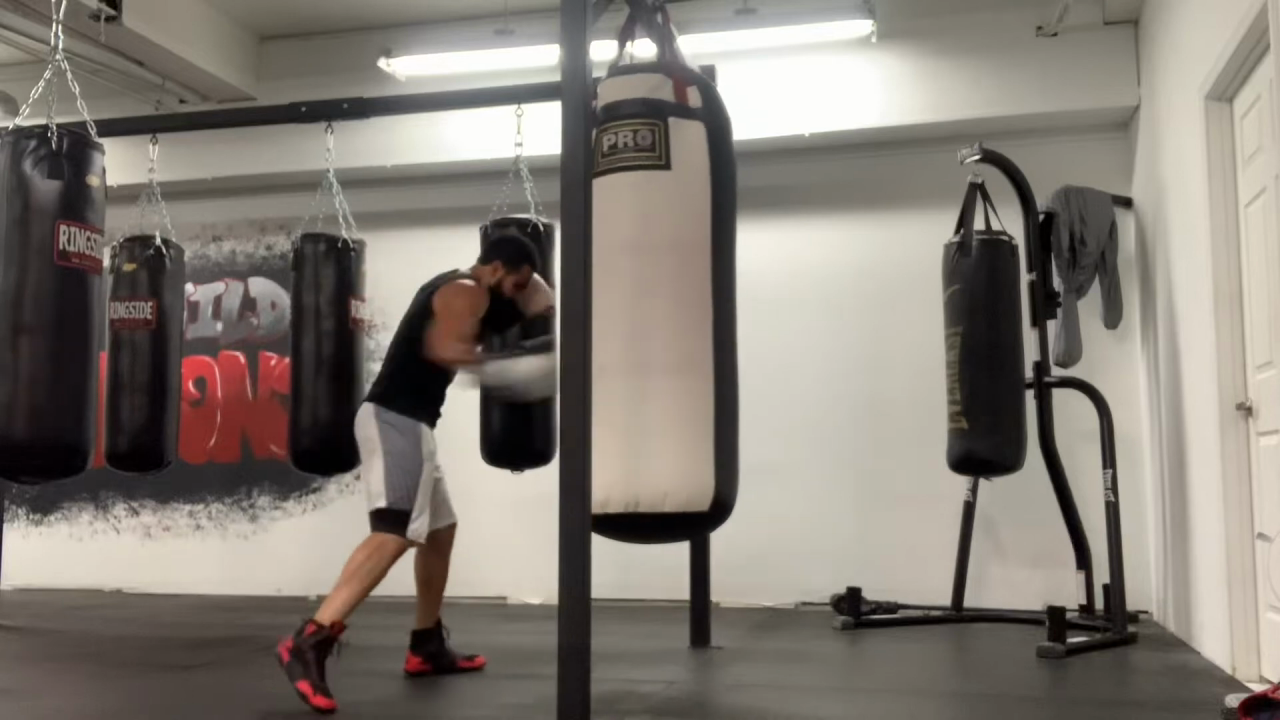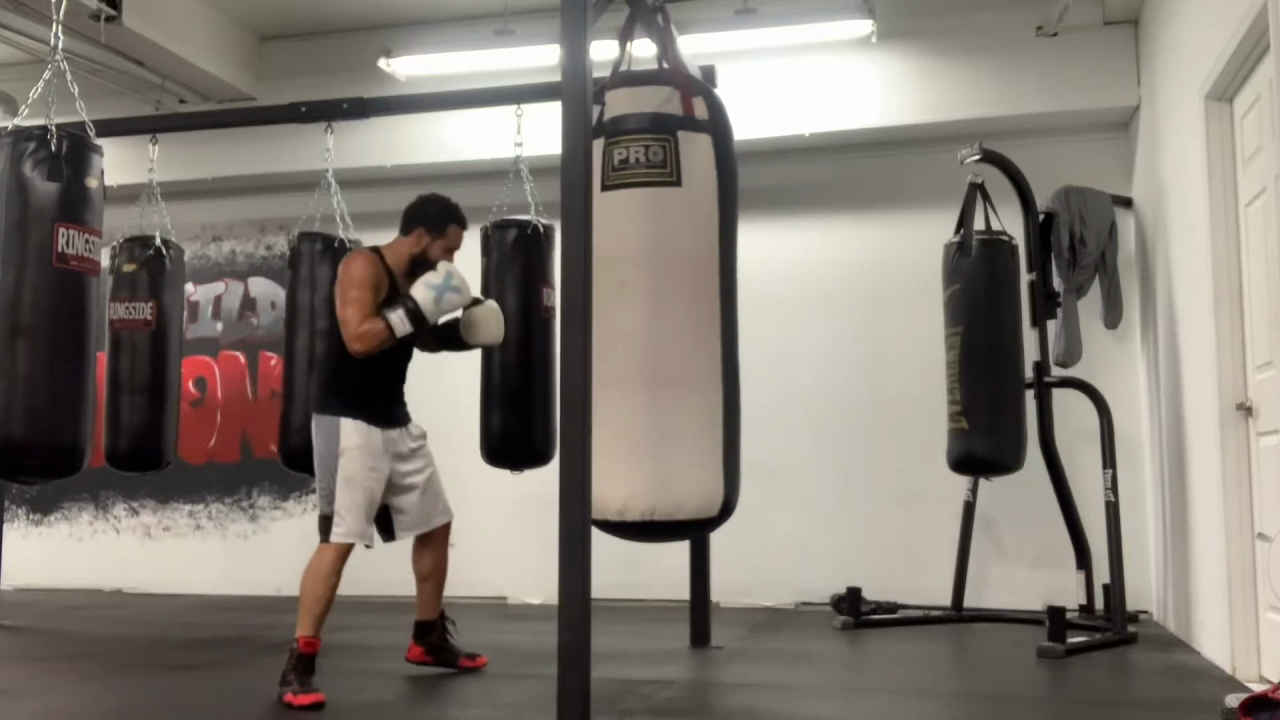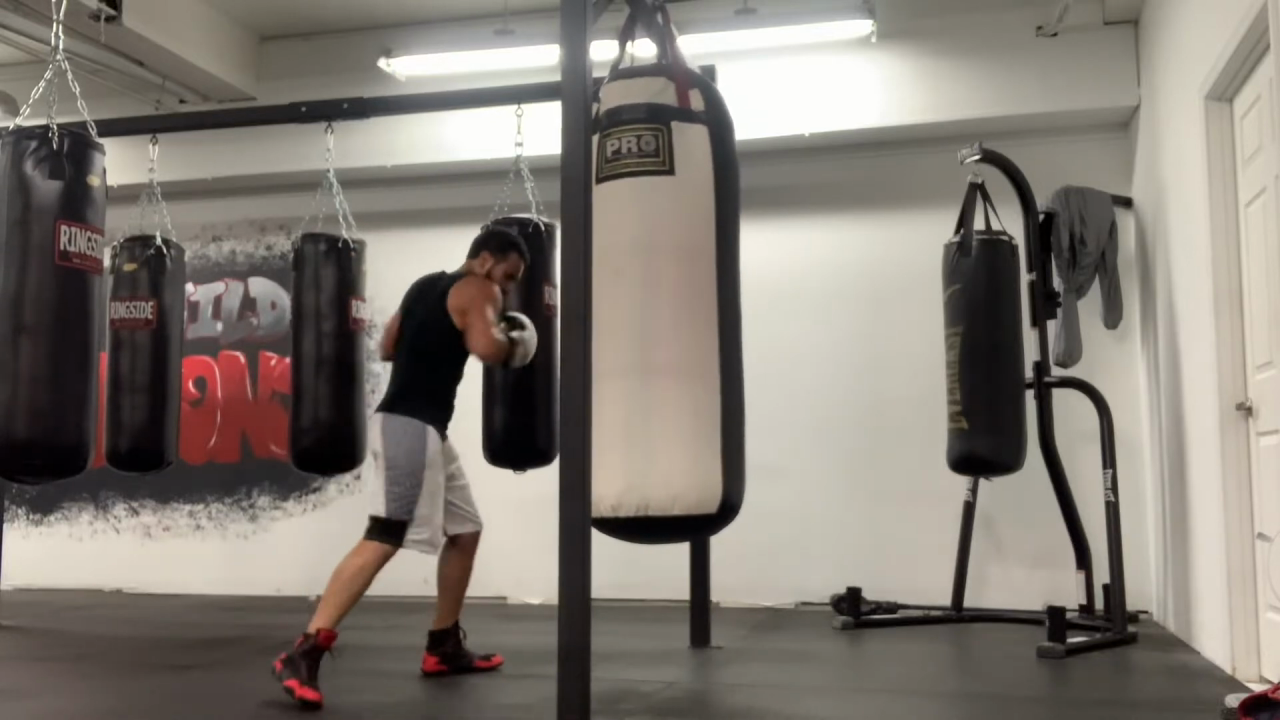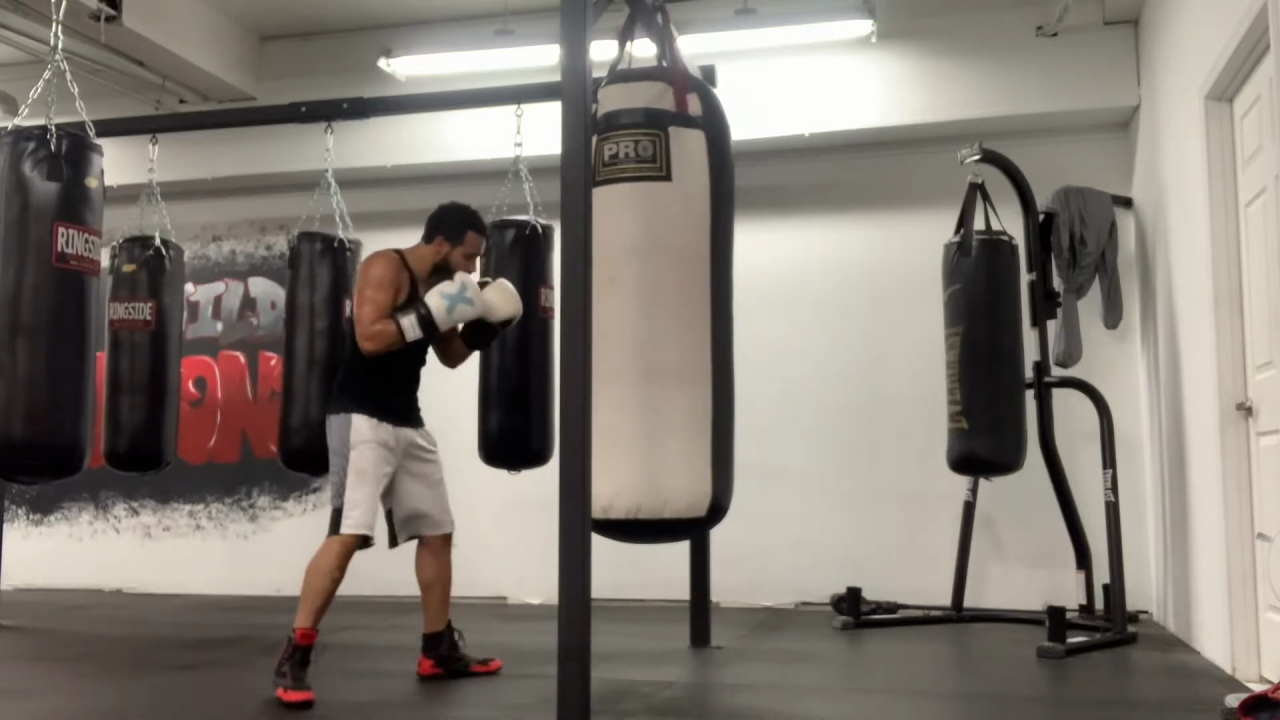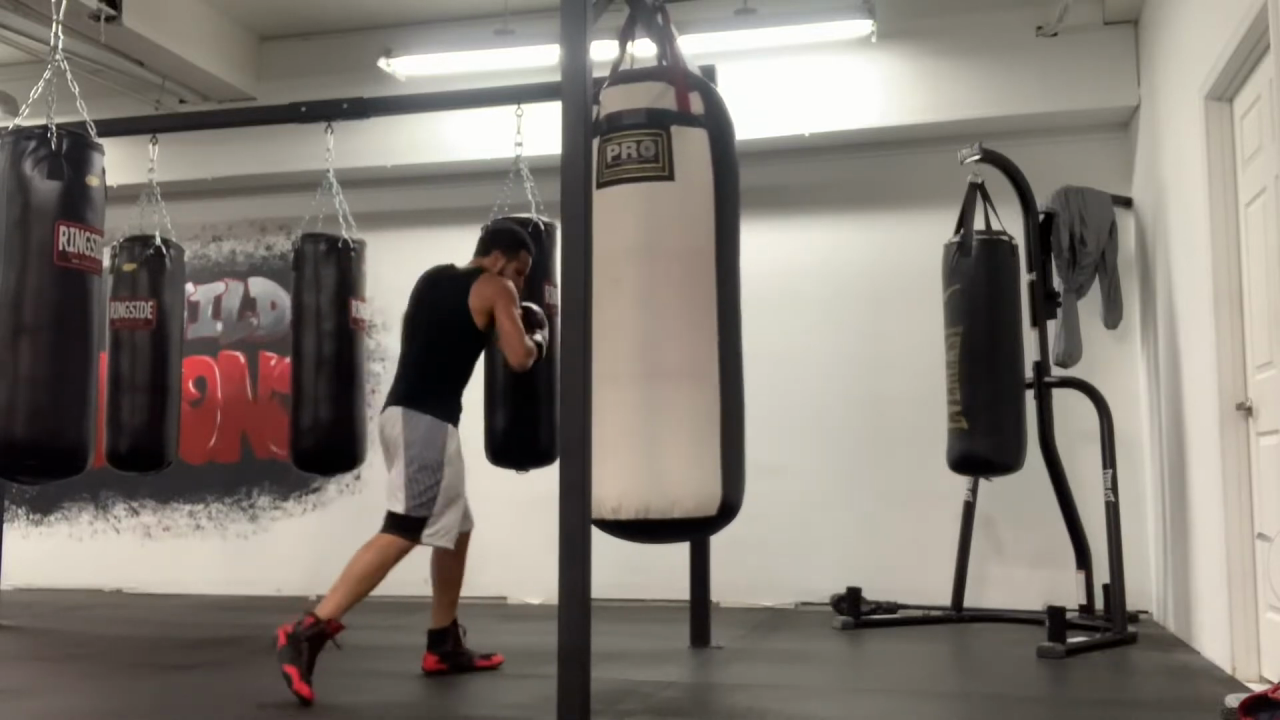
dt=1s
person 1, frame 1
left shoulder: (459, 290)
right shoulder: (465, 292)
left elbow: (463, 341)
right elbow: (446, 348)
left wrist: (518, 304)
left hip: (403, 421)
right hip: (397, 420)
left knee: (439, 531)
right knee: (394, 534)
left ankle: (426, 646)
right ankle: (309, 643)
person 1, frame 2
left shoulder: (419, 275)
right shoulder: (362, 266)
right elbow: (359, 340)
left wrist: (462, 329)
right wrist: (421, 307)
left hip: (396, 422)
right hip: (347, 422)
left knee: (436, 526)
right knee: (340, 540)
left ankle: (429, 637)
right ankle: (298, 665)
person 1, frame 3
left shoulder: (428, 288)
right shoulder: (478, 290)
left elbow: (389, 349)
right elbow: (488, 348)
right wrist: (517, 342)
left hip: (411, 424)
right hip: (412, 425)
left knee: (463, 532)
right knee: (385, 539)
left ankle: (443, 646)
right ankle: (302, 653)
person 1, frame 4
left shoulder: (438, 284)
right shoulder: (384, 266)
left elbow: (452, 357)
right elbow: (369, 337)
left wrist: (485, 325)
right wrist: (432, 315)
left hip: (408, 422)
right hip: (361, 419)
left knee: (436, 534)
right knee: (348, 535)
left ankle: (438, 650)
right ankle: (294, 658)
person 1, frame 5
left shoulder: (437, 280)
right shoulder: (495, 289)
right elbow: (519, 360)
right wrist: (536, 333)
left hip: (407, 413)
right hip: (426, 419)
left knee: (455, 531)
right knee: (400, 534)
left ankle: (444, 645)
right ankle: (308, 632)
